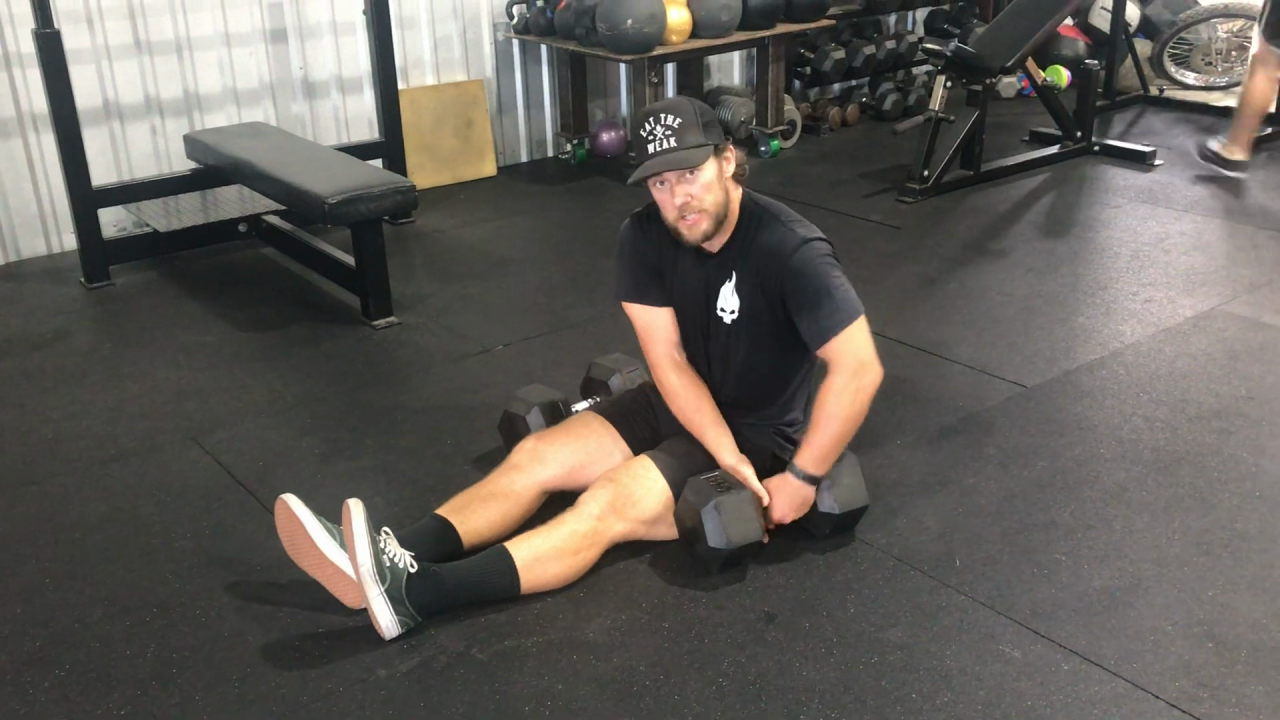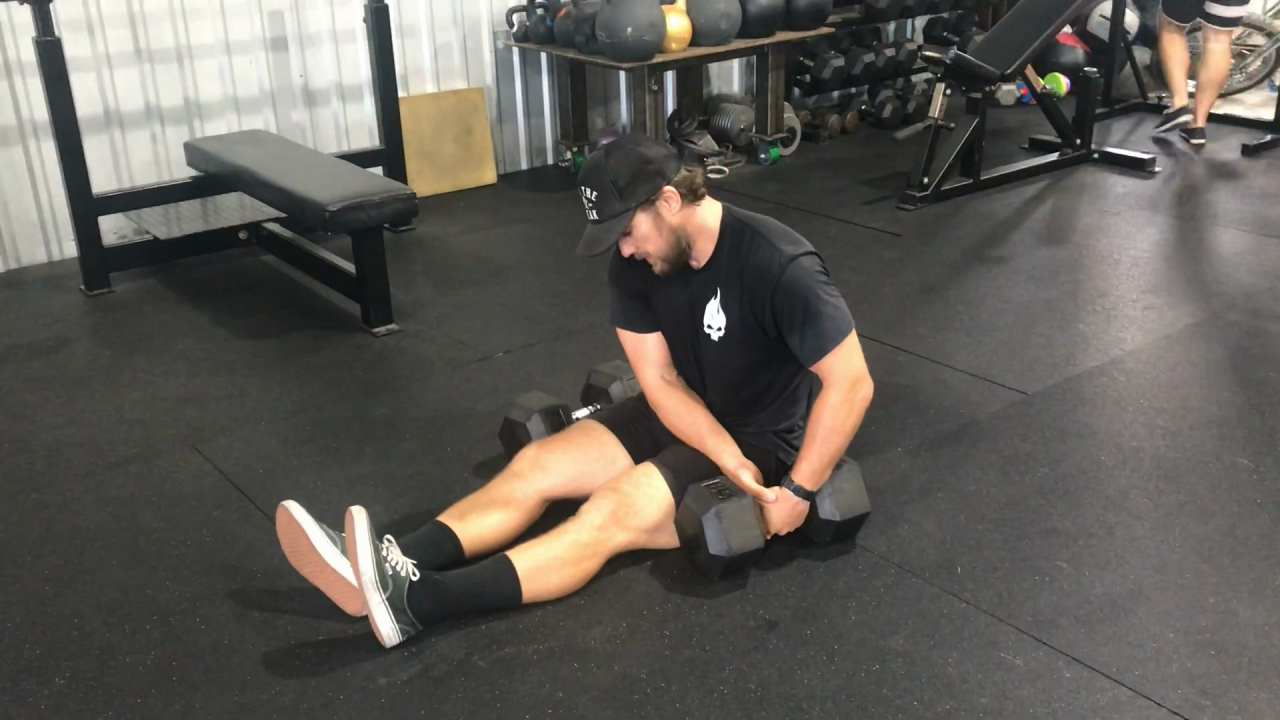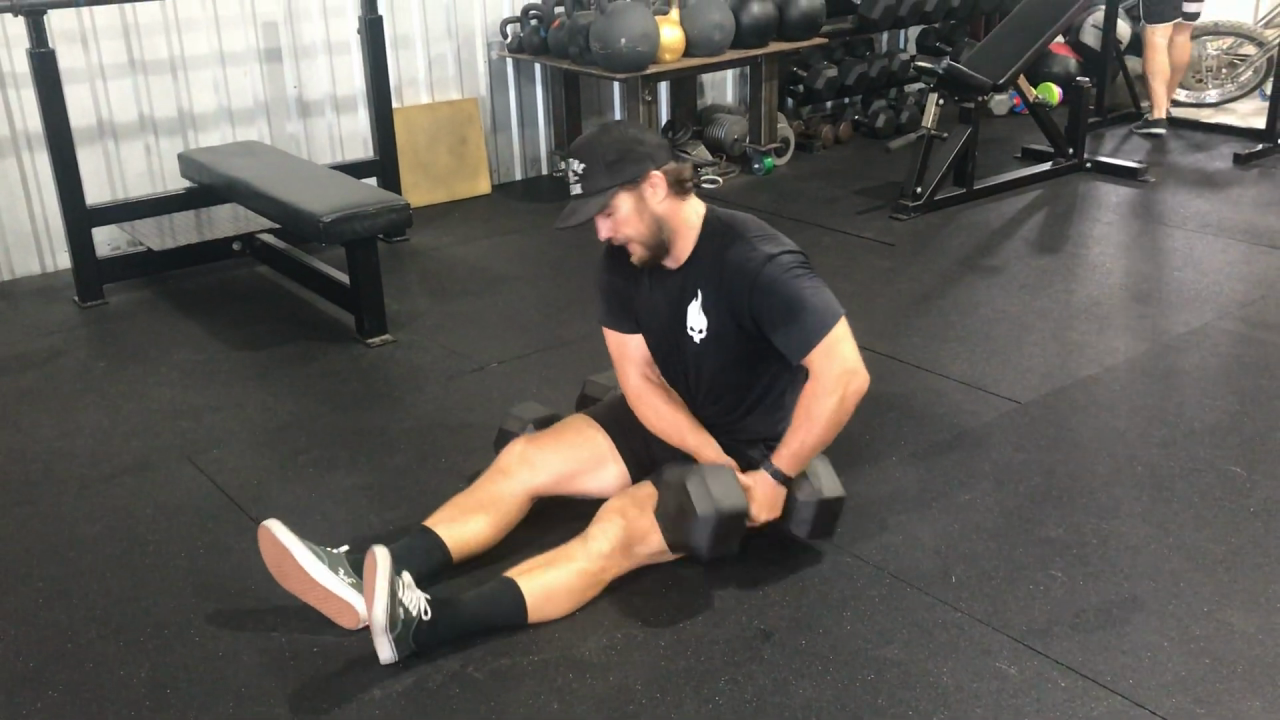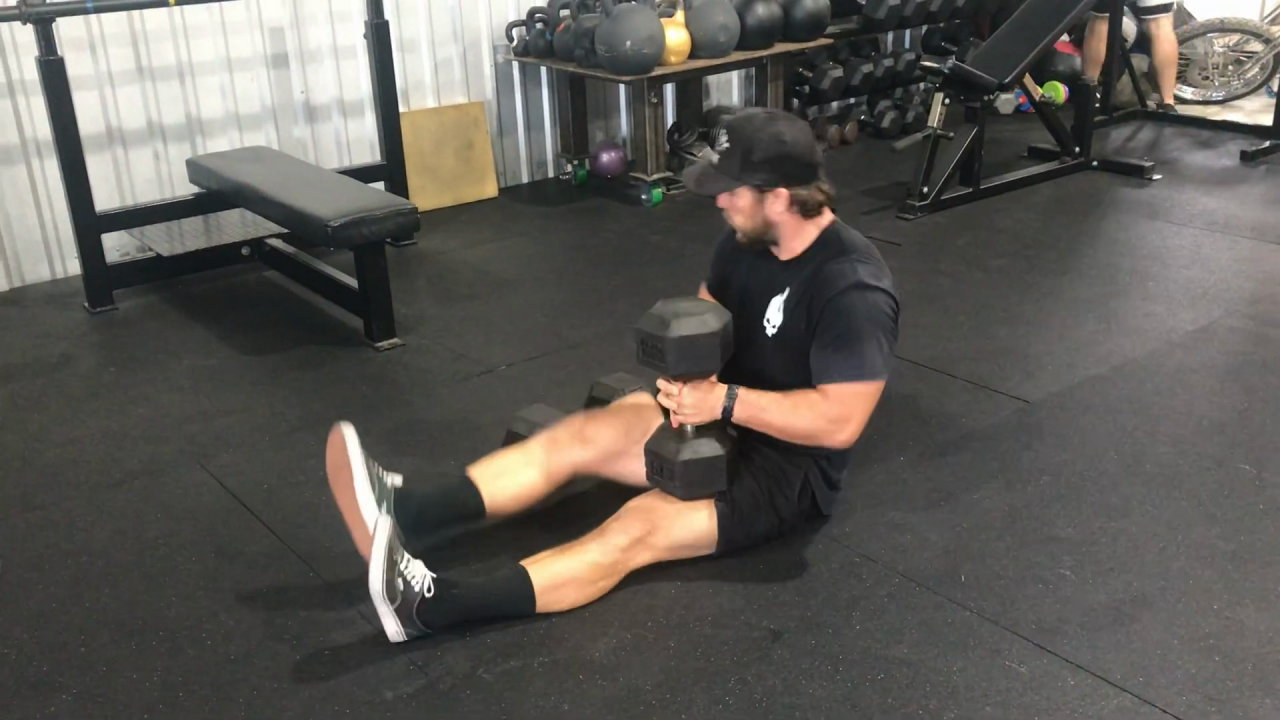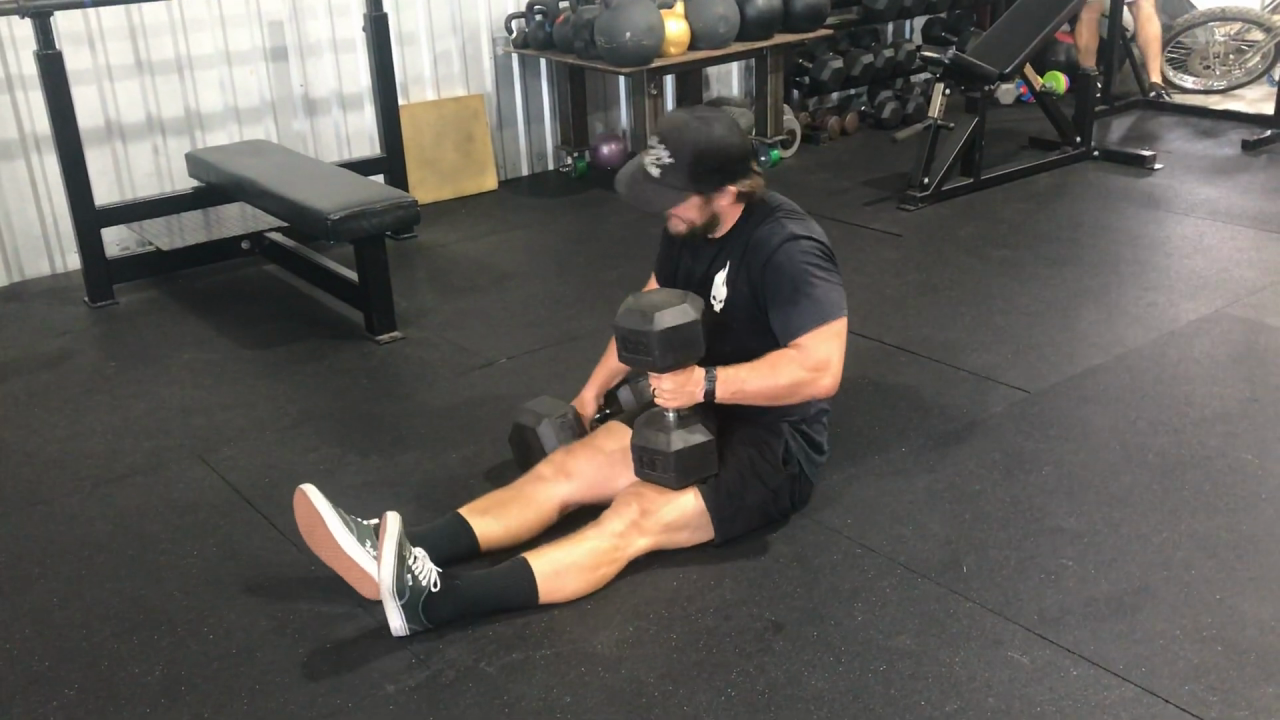
dt=1s
person 1, frame 1
left shoulder: (792, 251)
right shoulder: (644, 238)
left elbow: (858, 371)
right elbow: (669, 362)
left wrist: (802, 479)
right wrist: (728, 458)
left hip: (759, 432)
right hip: (677, 404)
left knee: (611, 503)
right knee: (536, 455)
left ankle: (413, 593)
right ankle: (392, 561)
person 1, frame 2
left shoulder: (778, 265)
right shoulder: (635, 263)
left elbow: (851, 383)
right elbow: (662, 382)
left wrist: (797, 491)
right wrist: (730, 462)
left hip: (762, 439)
right hip: (682, 415)
left knee: (612, 512)
right knee: (536, 464)
left ankle: (415, 602)
right ankle: (390, 570)
person 1, frame 3
left shoulder: (758, 264)
right shoulder: (626, 258)
left elbow: (844, 376)
right elbow: (641, 382)
left wrist: (774, 475)
right wrist: (713, 460)
left hip: (751, 449)
right hip: (670, 424)
left knee: (621, 530)
right knee: (526, 457)
left ankle: (423, 623)
right ankle: (367, 580)
person 1, frame 4
left shoulder: (854, 289)
right shoulder: (749, 237)
left elbow: (841, 422)
left wrist: (725, 400)
right wrist: (693, 376)
left hip: (791, 464)
right hip: (724, 416)
left knee: (639, 529)
right knee: (578, 436)
left ankle: (427, 606)
right ankle: (403, 511)
person 1, frame 5
left shoulder: (788, 249)
right shoulder: (689, 221)
left elbow: (820, 370)
left wrist: (705, 382)
right wrist: (593, 389)
left hip: (773, 442)
right hip: (697, 411)
left knee: (636, 517)
right knee: (561, 470)
left ankle: (434, 600)
right ankle: (398, 554)
